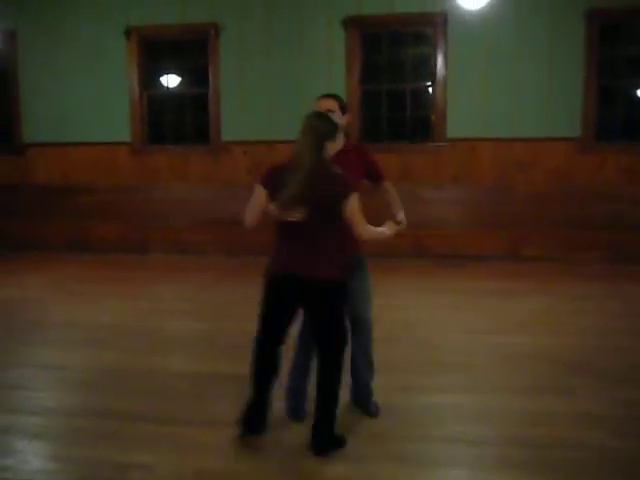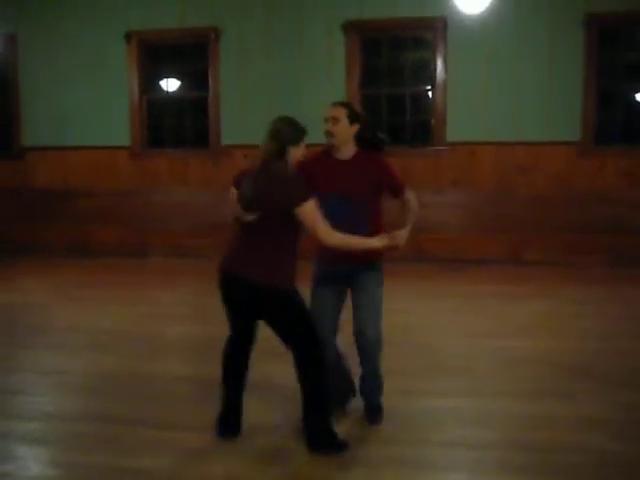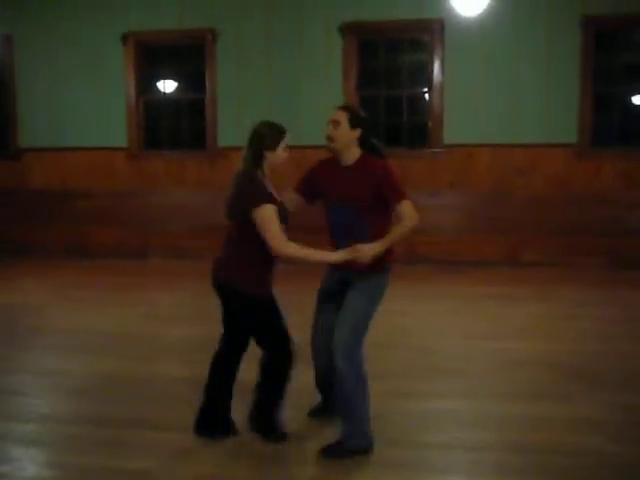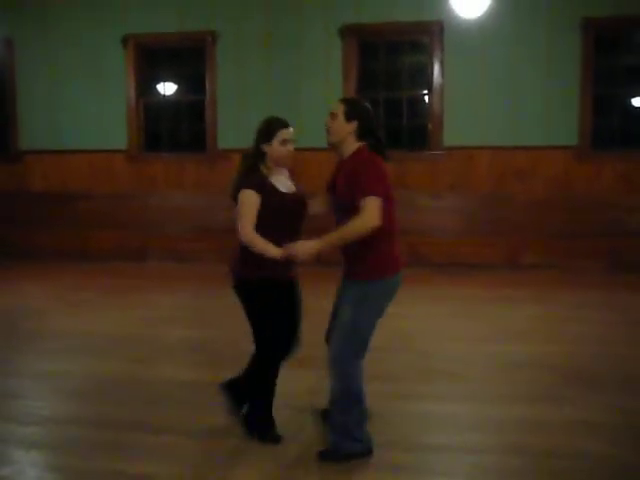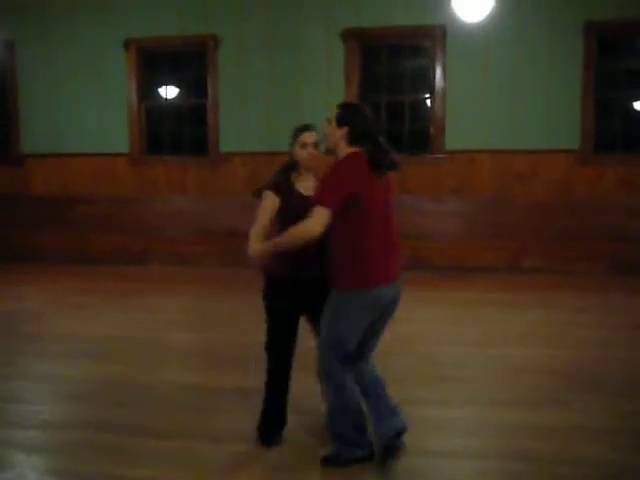
dt=0.2s
person 1, frame 1
left shoulder: (359, 156)
left elbow: (385, 185)
left wrist: (399, 211)
left hip: (351, 254)
left knee: (361, 323)
right knee: (313, 326)
left ankle: (363, 393)
right ankle: (296, 397)
person 1, frame 2
left shoulder: (374, 164)
right shoulder: (314, 166)
left elbow: (409, 199)
left wrist: (405, 229)
left hip: (367, 264)
right hip: (330, 263)
left knee: (368, 334)
right knee: (322, 334)
left ankle: (372, 398)
right ankle: (341, 391)
person 1, frame 3
left shoulder: (376, 170)
right shoulder: (322, 171)
left elbow: (409, 218)
right elbow: (288, 203)
left wrist: (379, 246)
left hip: (371, 273)
right hip: (338, 269)
left knee: (344, 346)
right knee: (321, 341)
left ankle: (356, 435)
right ankle: (332, 401)
person 1, frame 4
left shoulder: (366, 164)
right shoulder: (346, 164)
left elbow: (371, 218)
right elbow: (327, 202)
left wrist: (318, 244)
left hip: (375, 276)
right hip: (360, 272)
left knee: (342, 354)
right knee: (338, 343)
left ankle: (351, 439)
right ankle: (350, 408)
person 1, frame 5
left shoulder: (343, 170)
right shoulder: (374, 169)
left elbow: (314, 227)
left wrist: (269, 247)
left hip: (359, 287)
right hip: (388, 283)
left knee: (332, 362)
right knee: (357, 358)
left ankle: (353, 445)
right ankle: (388, 431)
person 2, frame 1
left shoulder: (276, 175)
right shoulder: (338, 182)
left elbow: (250, 220)
right elbow: (362, 231)
right wrist: (388, 230)
left hip: (282, 276)
right hip: (325, 280)
left knee: (268, 343)
right knee: (330, 353)
left ankle: (254, 421)
right ankle: (324, 436)
person 2, frame 2
left shoulder: (246, 179)
right shoulder: (293, 188)
right elbow: (327, 237)
right wrist: (377, 241)
left hip: (233, 276)
right hip: (271, 283)
left knee: (239, 343)
right knee: (309, 351)
left ankle: (229, 421)
right ankle: (320, 435)
person 2, frame 3
left shoulder: (251, 183)
right shoulder: (257, 191)
right elbow: (279, 246)
right wrist: (333, 256)
left hip: (229, 277)
right hip: (245, 284)
left knee: (232, 346)
right knee: (279, 349)
left ankle: (213, 421)
right ankle: (263, 418)
person 2, frame 4
left shoulder: (286, 176)
right shoulder: (252, 182)
right elbow: (247, 233)
right wrist: (280, 253)
left hip: (282, 275)
right hip: (255, 276)
left knee: (287, 339)
right knee: (272, 344)
left ankle: (240, 387)
right ankle: (258, 419)
person 2, frame 5
right shoulder: (280, 186)
right elbow: (258, 229)
left hip: (322, 278)
right hip: (284, 278)
right knee: (280, 349)
right ankle: (271, 425)
